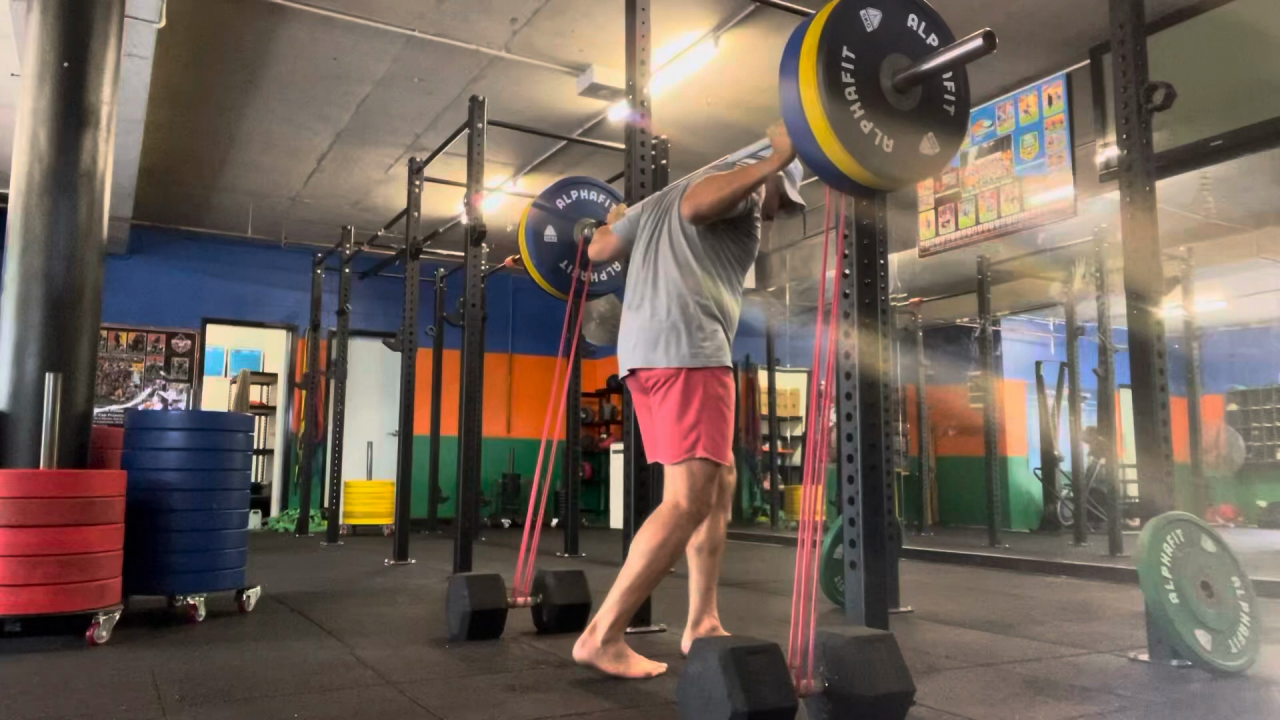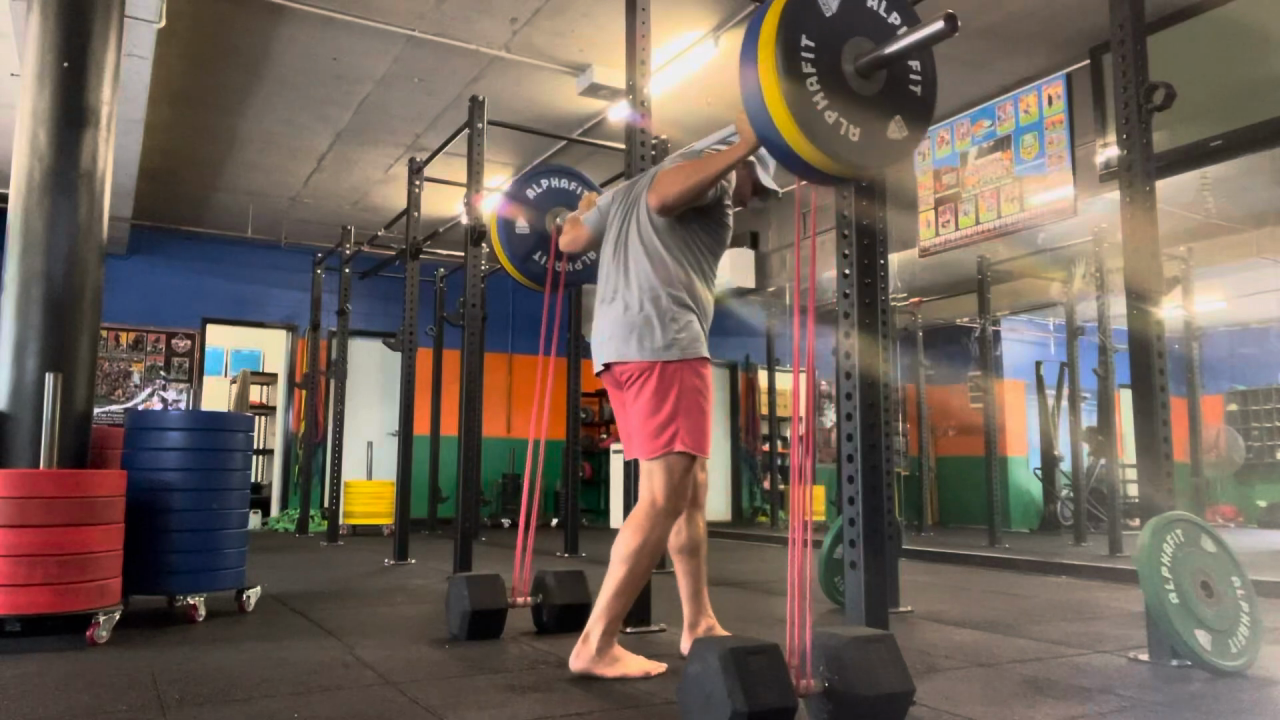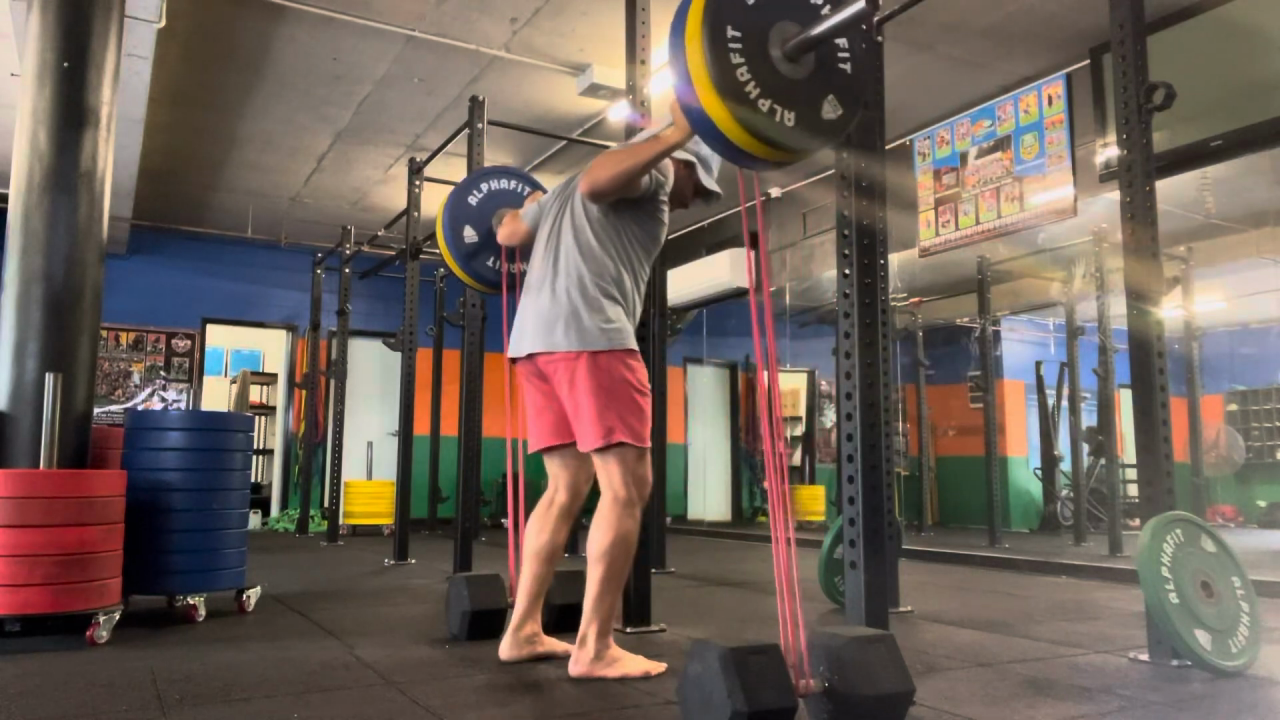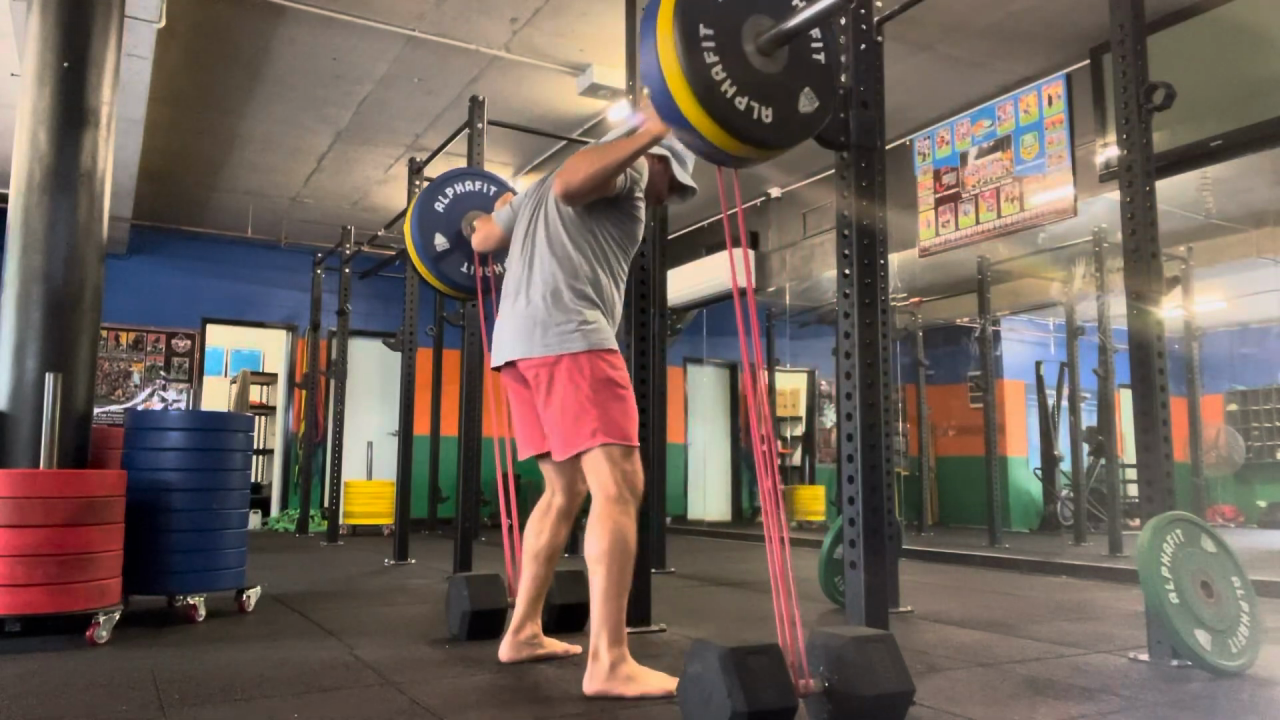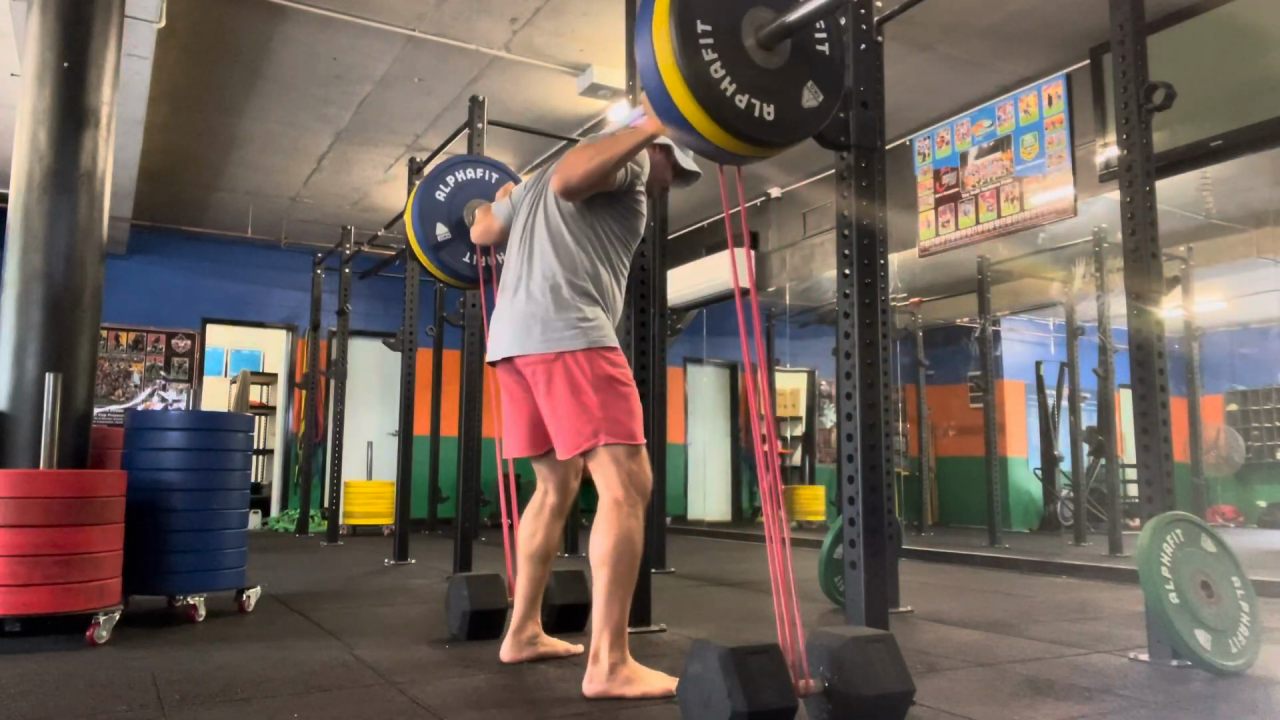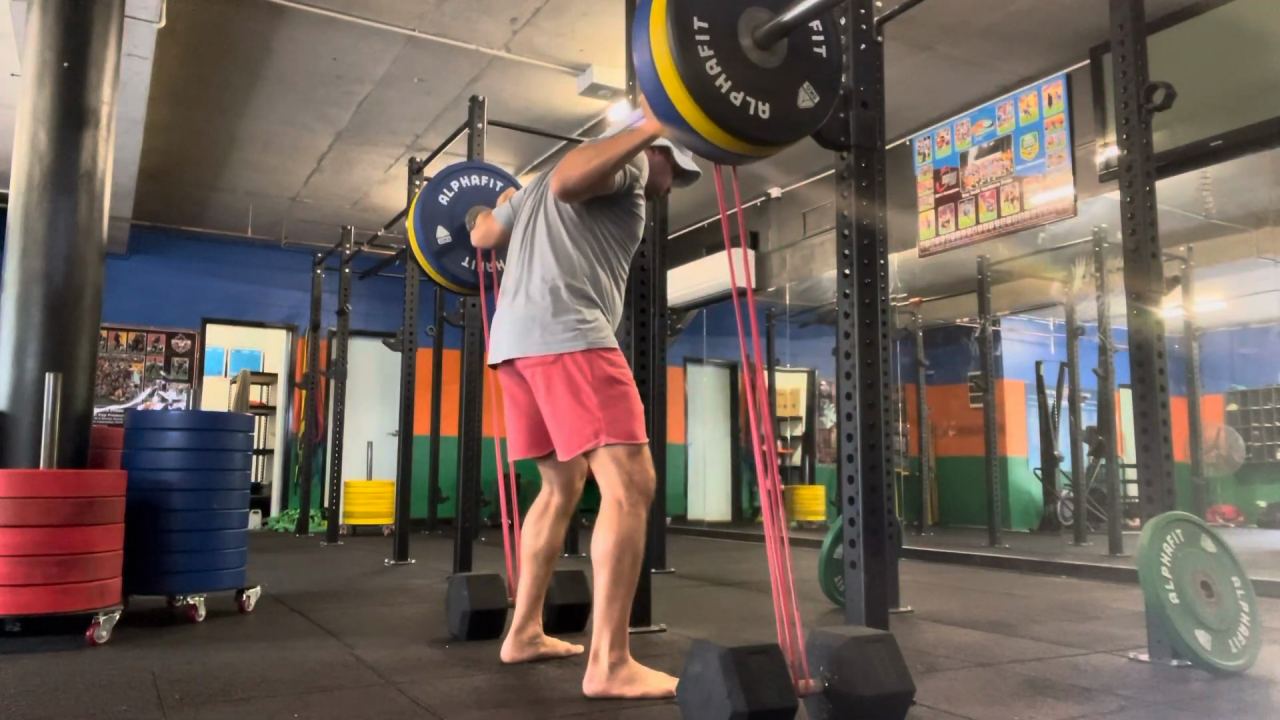
dt=0.7s
person 1, frame 1
left shoulder: (663, 197)
right shoulder: (741, 180)
left elbow: (599, 248)
right elbow: (699, 206)
left wrist: (617, 219)
right wrist: (777, 158)
left hip: (646, 353)
right hip: (687, 351)
left knee: (719, 483)
right knee: (689, 500)
left ankle: (702, 624)
right ankle: (603, 635)
person 1, frame 2
left shoulder: (628, 189)
right shoulder: (710, 168)
left elbow: (570, 239)
right elbow: (665, 196)
left wrist: (585, 210)
right wrist: (747, 143)
left hip: (618, 346)
right hip: (662, 343)
left knee: (689, 488)
right knee: (663, 497)
left ankle: (700, 624)
right ankle: (596, 644)
person 1, frame 3
left shoulder: (565, 190)
right shoulder: (654, 167)
left elbow: (509, 234)
right elbow: (596, 182)
left wrist: (526, 207)
right wrist: (679, 132)
left hip: (537, 338)
right hip: (589, 334)
left knee: (568, 488)
right knee: (627, 486)
left ankle: (523, 629)
right ankle: (594, 648)
person 1, frame 4
left shoulder: (537, 188)
right shoulder: (630, 164)
left elbow: (482, 239)
right elbow: (570, 183)
left wrist: (503, 208)
right wrist: (652, 129)
left hip: (519, 341)
right hip: (569, 337)
left knee: (567, 489)
right knee: (618, 486)
left ankle: (523, 631)
right ankle: (609, 663)
person 1, frame 5
left shoulder: (539, 180)
right shoulder: (631, 156)
left elbow: (481, 230)
right elbow: (568, 178)
left wrist: (504, 198)
right wrist: (652, 123)
left hip: (515, 337)
right hip: (567, 332)
left knee: (559, 484)
right knee: (627, 483)
left ankle: (524, 631)
right ankle: (609, 663)
person 1, frame 6
left shoulder: (536, 186)
right shoulder: (628, 159)
left elbow: (482, 235)
right elbow: (567, 180)
left wrist: (505, 203)
right wrist: (652, 125)
left hip: (516, 339)
right hip: (566, 335)
left knee: (563, 485)
right knee: (630, 483)
left ankle: (525, 632)
right ankle: (609, 665)
